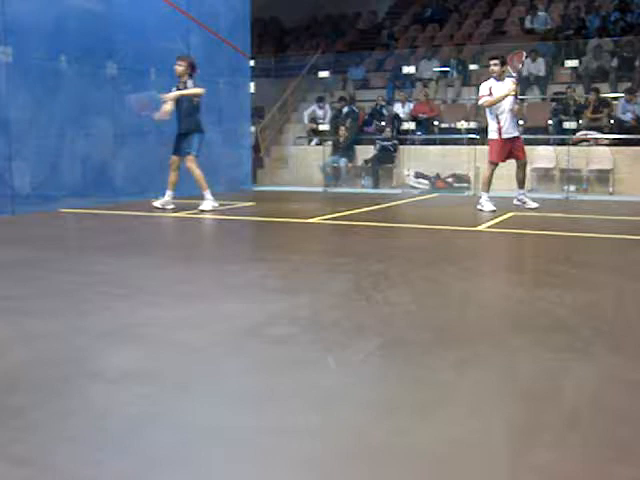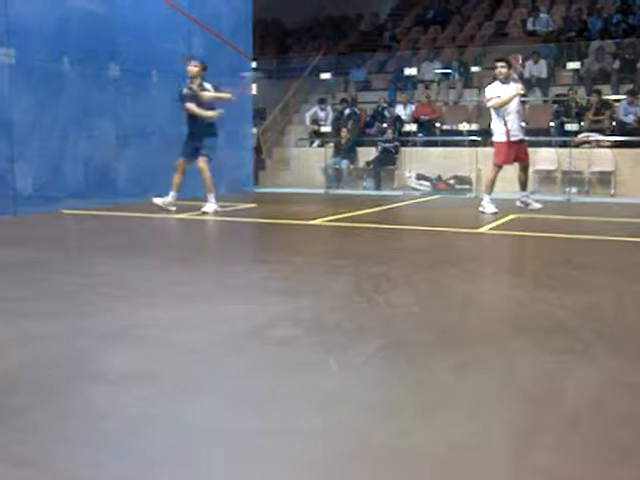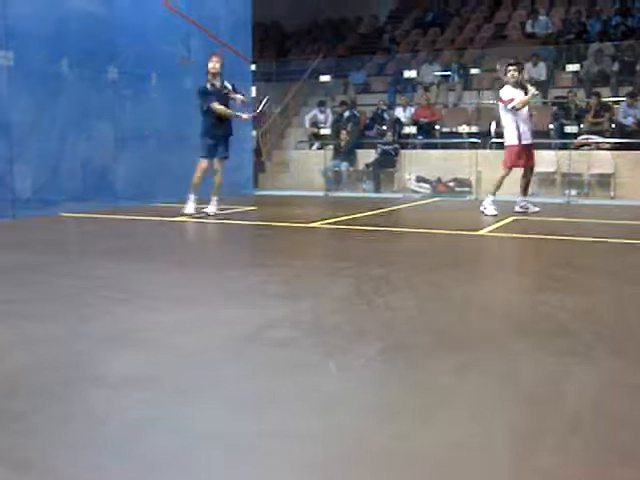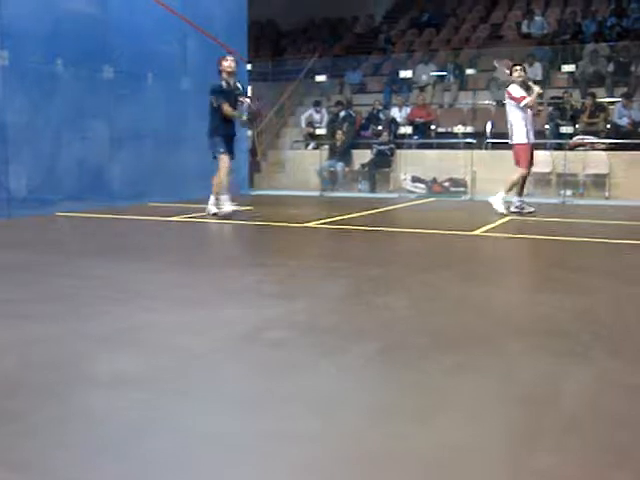
dt=0.2s
person 1, frame 1
left shoulder: (192, 85)
right shoulder: (175, 90)
left elbow: (201, 91)
right elbow: (169, 104)
left wrist: (179, 93)
right wrist: (163, 111)
left hip: (194, 131)
right hip: (182, 132)
left knee: (190, 163)
right knee: (173, 163)
left ankle: (209, 199)
right ankle: (168, 199)
person 1, frame 2
left shoulder: (208, 87)
right shoulder: (184, 92)
left elbow: (228, 97)
right elbow: (192, 108)
left wrist: (216, 96)
right wrist: (207, 113)
left hip: (208, 134)
right hip: (193, 135)
left knee: (202, 165)
right knee: (180, 166)
left ankle: (211, 201)
right ankle: (170, 199)
person 1, frame 3
left shoulder: (228, 87)
right shoulder: (204, 89)
left elbow: (238, 100)
right elbow: (219, 109)
left wrist: (240, 98)
right wrist: (239, 116)
left hip: (224, 134)
right hip: (209, 134)
left knee: (217, 168)
right knee: (202, 167)
left ankle: (214, 203)
right ankle: (191, 200)
person 1, frame 4
left shoulder: (238, 87)
right shoulder: (217, 87)
left elbow: (245, 106)
right elbow: (227, 110)
left wrist: (248, 102)
right wrist: (241, 117)
left hip: (229, 133)
right hip: (217, 132)
left knee: (223, 167)
right knee: (224, 164)
left ankle: (212, 202)
right ankle: (225, 202)
person 2, frame 1
left shoulder: (511, 82)
right shoulder: (486, 85)
right elbow: (485, 103)
left wrist: (516, 107)
right wrist: (505, 94)
left hip: (513, 132)
right hip: (497, 134)
left knee: (522, 162)
right knee: (492, 166)
left ankle: (520, 196)
right ankle: (484, 199)
person 2, frame 2
left shoulder: (515, 85)
right shoulder: (492, 88)
right elbow: (494, 105)
right wrist: (514, 94)
left hip: (519, 134)
right hip: (504, 136)
left knee: (525, 166)
right knee: (497, 168)
left ankle: (524, 198)
right ankle: (485, 201)
person 2, frame 3
left shoulder: (522, 91)
right shoulder: (504, 91)
right elbow: (518, 106)
right wrist: (531, 94)
left hip: (527, 138)
right hip: (514, 139)
left knee: (528, 171)
right knee: (506, 171)
left ankle: (522, 202)
right ankle: (488, 202)
person 2, frame 4
left shoulder: (524, 89)
right shoulder: (512, 89)
left elbow: (531, 108)
right elbow: (530, 102)
right wrist: (536, 92)
left hip: (527, 137)
right hip: (520, 138)
left knee: (524, 171)
right knee: (524, 171)
left ankle: (518, 202)
right ankle: (500, 197)
